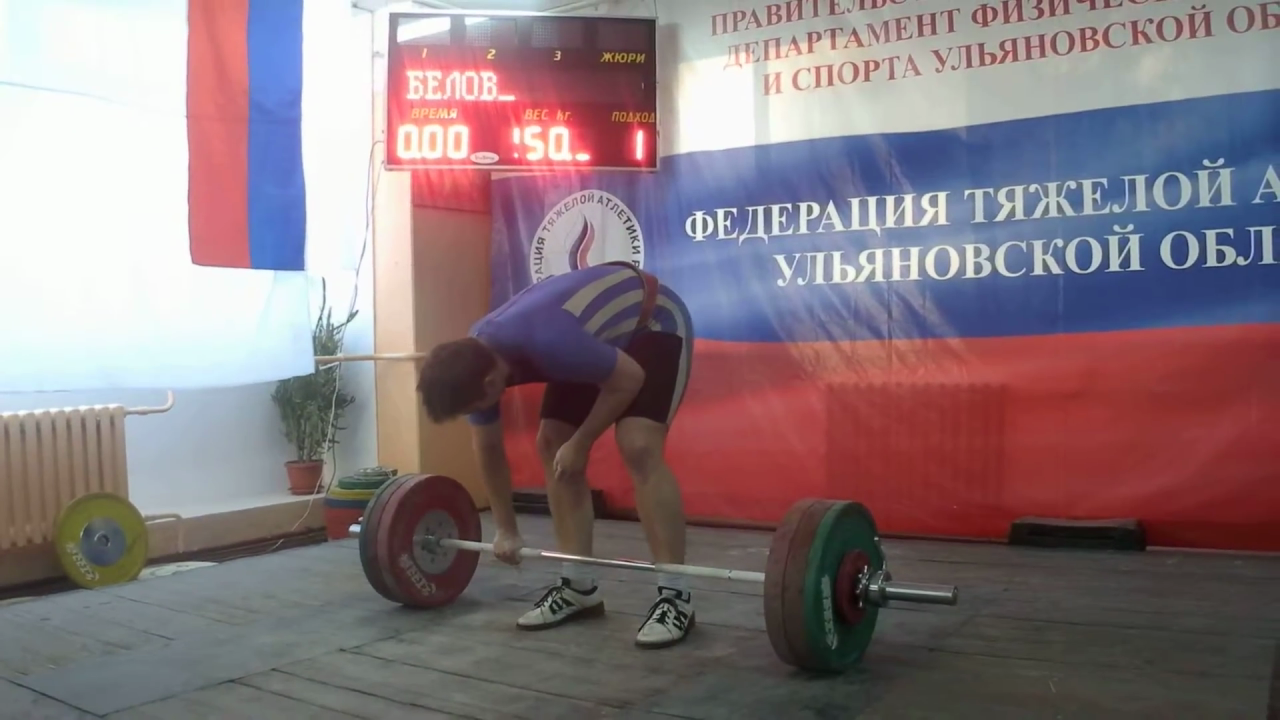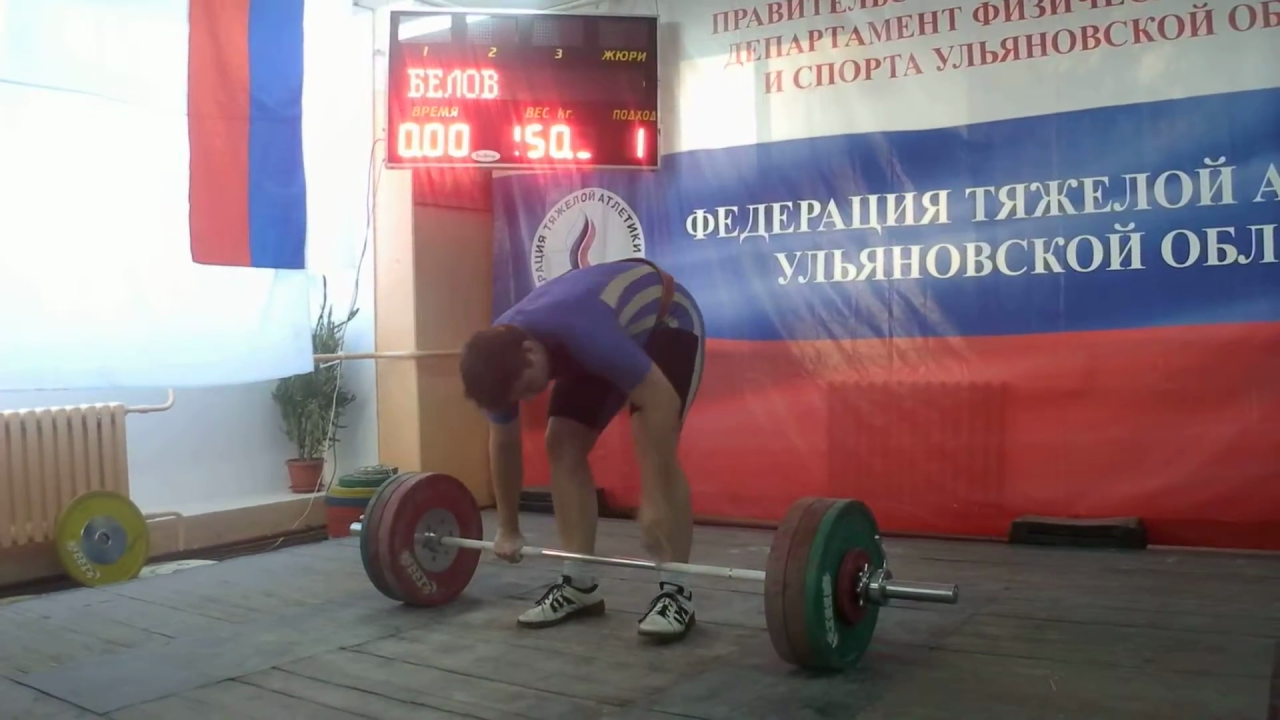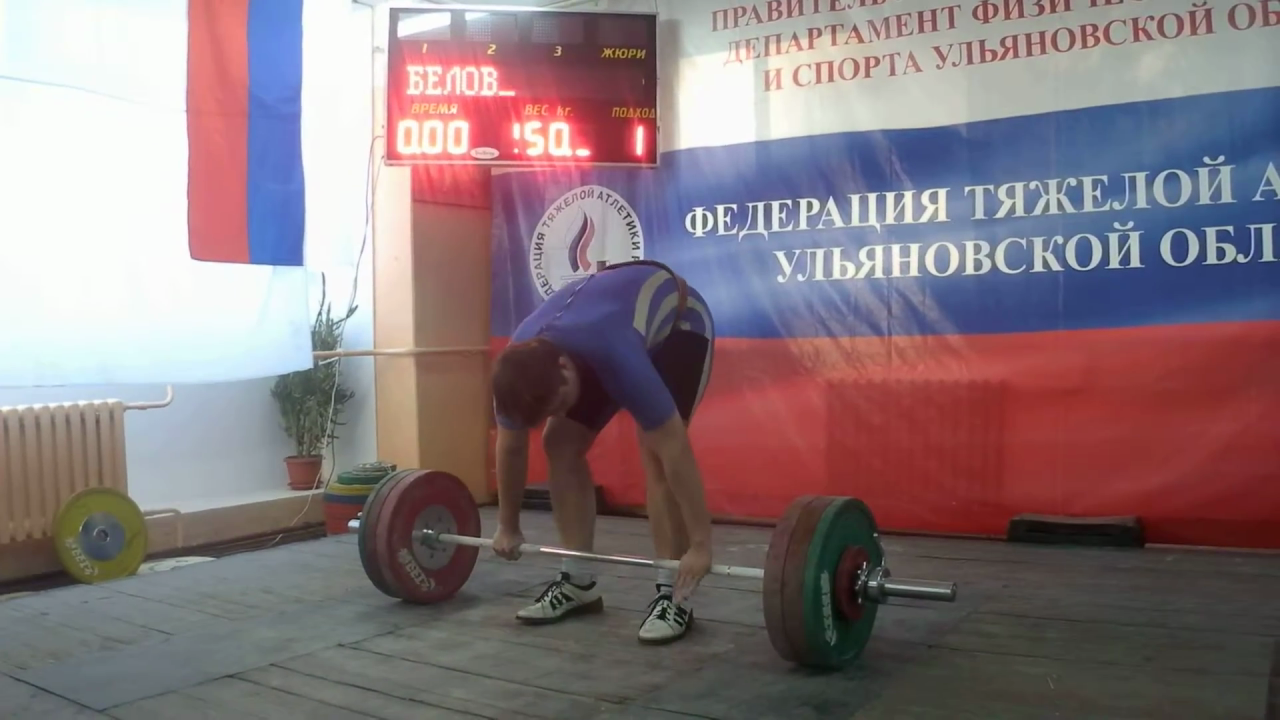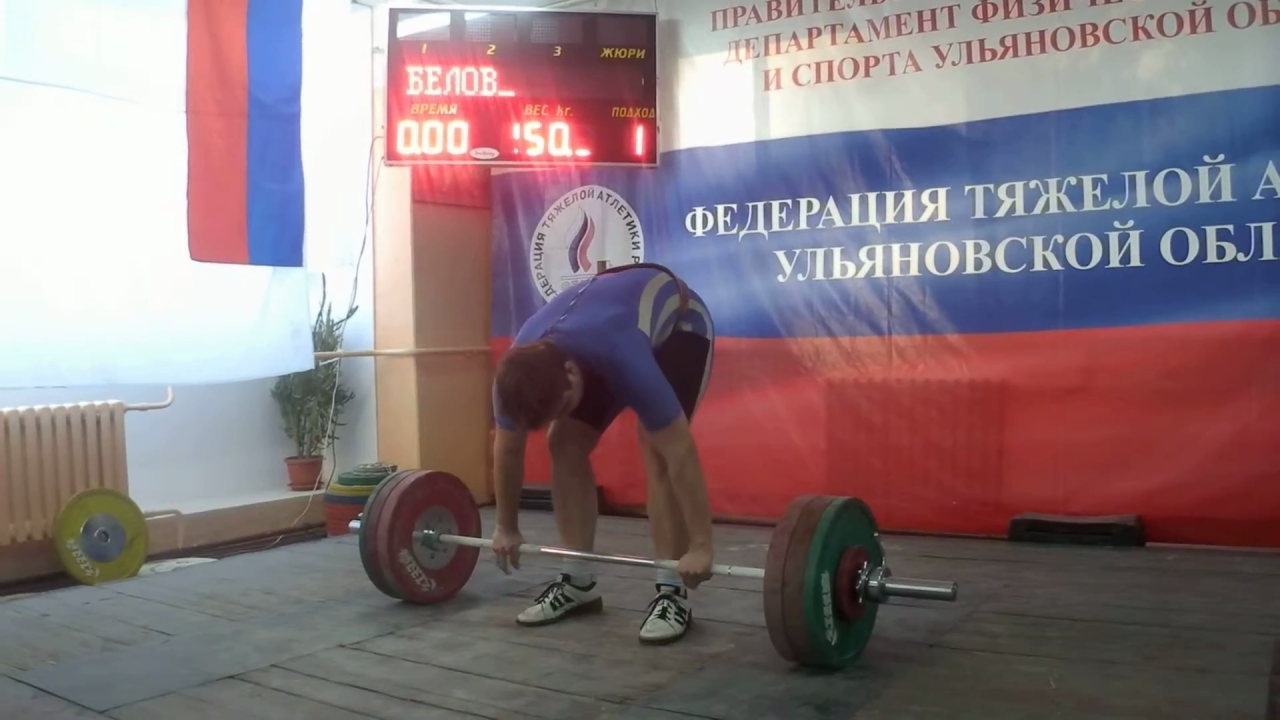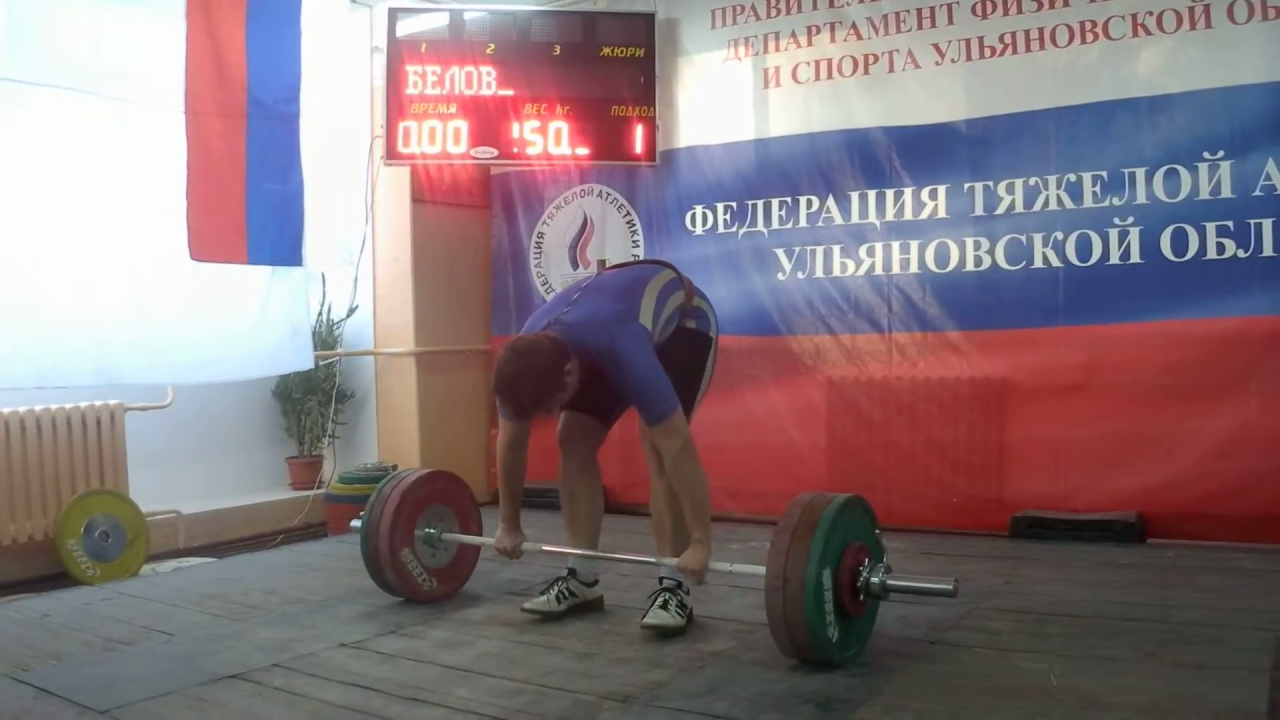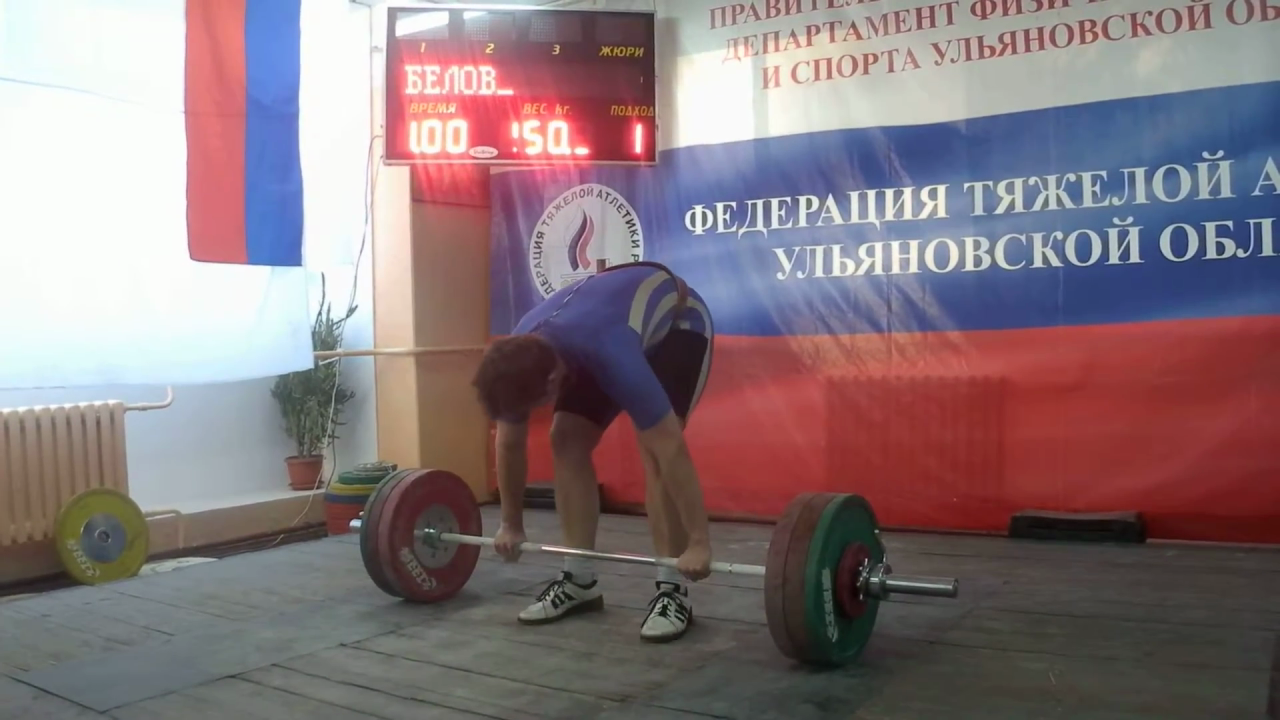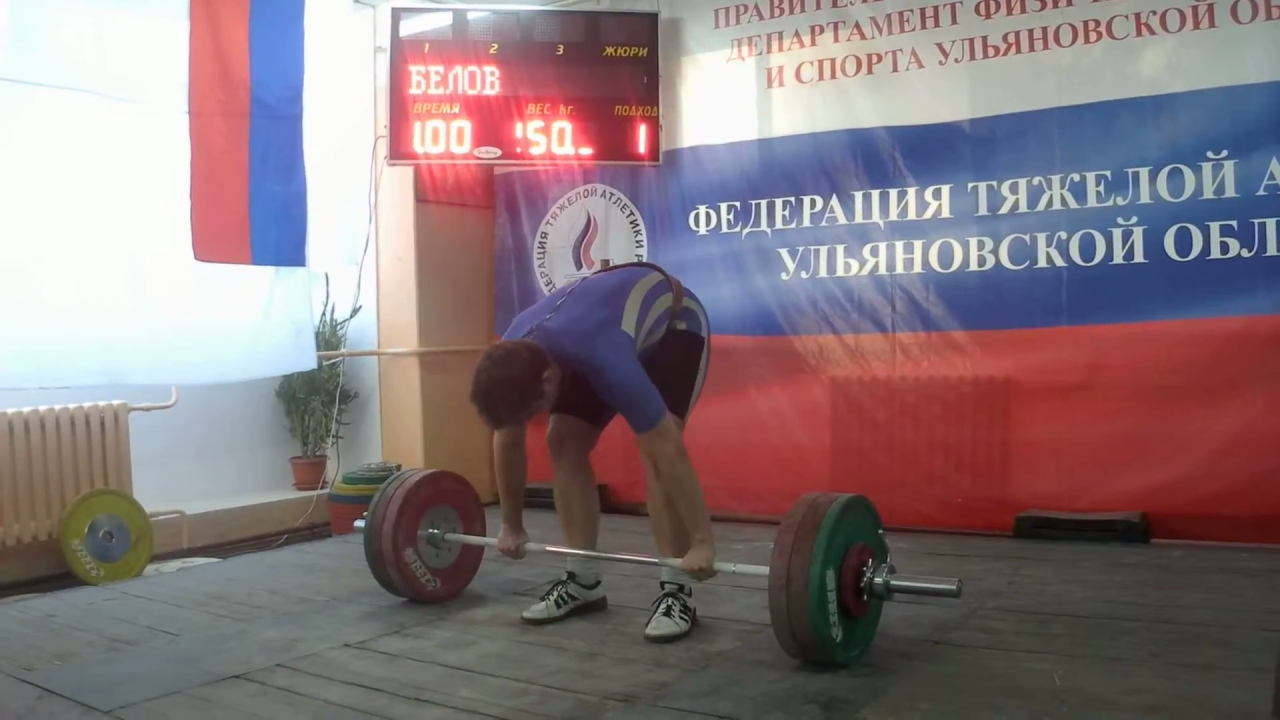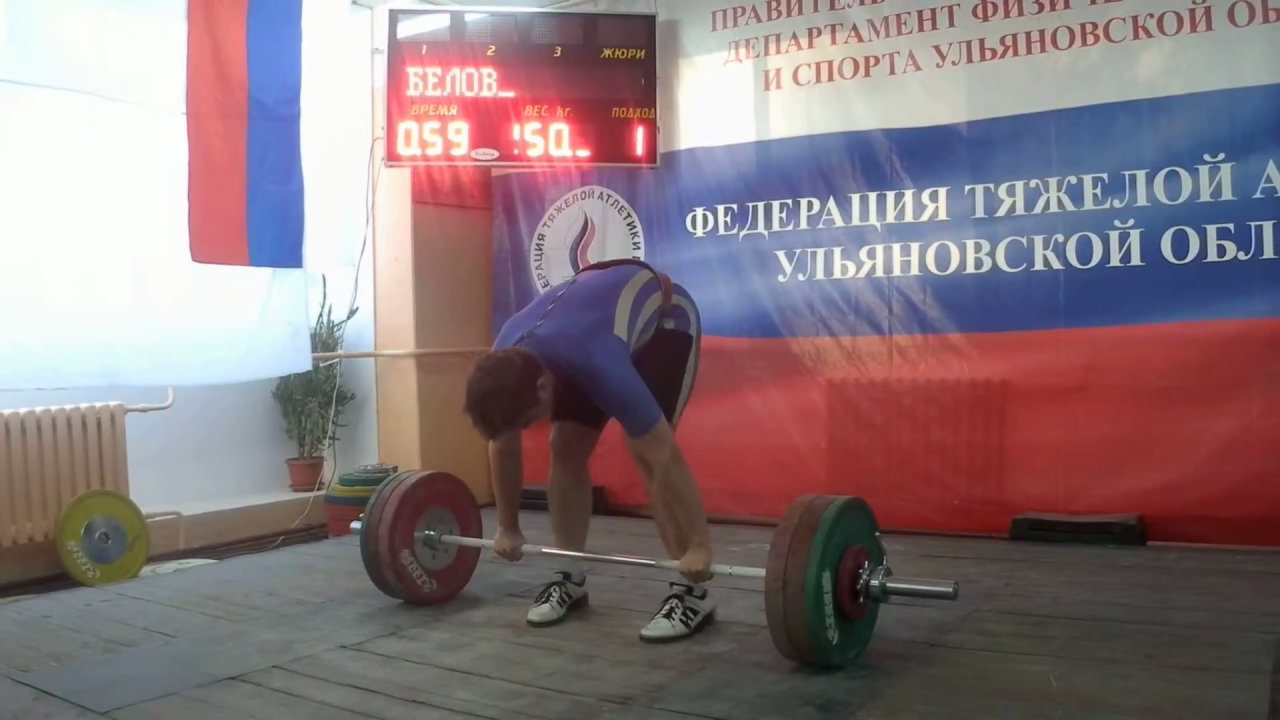
dt=0.4s
person 1, frame 1
left shoulder: (549, 343)
right shoulder: (476, 360)
left elbow: (629, 379)
right elbow: (489, 447)
left wrist: (581, 444)
right wrist: (506, 530)
left hip: (655, 322)
right hip: (600, 332)
left knee: (638, 447)
right knee: (550, 446)
left ankle: (674, 596)
right ankle: (578, 587)
person 1, frame 2
left shoulder: (584, 332)
right shoulder: (502, 354)
left elbow: (662, 399)
right elbow: (504, 444)
left wrist: (660, 501)
right wrist: (507, 529)
left hip: (669, 321)
right hip: (615, 335)
left knee: (656, 445)
right knee: (561, 445)
left ankle: (675, 592)
right ankle: (579, 584)
person 1, frame 3
left shoulder: (615, 356)
right shoulder: (521, 368)
left elbow: (675, 451)
right elbow: (511, 448)
left wrist: (700, 545)
right wrist: (508, 527)
left hip: (679, 322)
left knee: (654, 448)
right knee: (560, 444)
left ankle: (671, 593)
right ankle: (577, 582)
person 1, frame 4
left shoulder: (622, 358)
right shoulder: (520, 373)
left elbow: (680, 451)
right elbow: (508, 449)
left wrist: (700, 545)
right wrist: (506, 527)
left hip: (678, 324)
left knee: (656, 449)
right knee: (564, 445)
left ankle: (671, 592)
right ankle: (577, 582)
person 1, frame 5
left shoulder: (621, 351)
right shoulder: (524, 361)
left elbow: (677, 447)
right elbow: (511, 442)
left wrist: (699, 543)
right wrist: (509, 525)
left hip: (683, 322)
right hip: (608, 320)
left knee: (656, 445)
right knee: (573, 440)
left ankle: (674, 587)
right ankle: (582, 578)
person 1, frame 6
left shoulder: (610, 354)
right shoulder: (517, 360)
left elbow: (671, 449)
right elbow: (509, 443)
left wrist: (698, 543)
right wrist: (510, 523)
left hip: (679, 323)
right hip: (611, 314)
left knee: (653, 448)
right knee: (566, 440)
left ankle: (672, 590)
right ankle: (579, 579)
person 1, frame 7
left shoulder: (603, 359)
right shoulder: (511, 361)
left elbow: (670, 451)
right elbow: (507, 444)
left wrist: (702, 543)
right wrist: (511, 525)
left hip: (675, 322)
left knee: (653, 448)
right knee: (563, 442)
left ankle: (676, 590)
right ankle: (582, 579)
person 1, frame 8
left shoulder: (598, 364)
right shoulder: (504, 363)
left elbow: (664, 456)
right elbow: (503, 448)
left wrist: (699, 546)
right wrist: (507, 528)
left hip: (665, 317)
left knee: (643, 452)
right knee: (565, 448)
left ankle: (691, 593)
right ankle: (569, 579)
